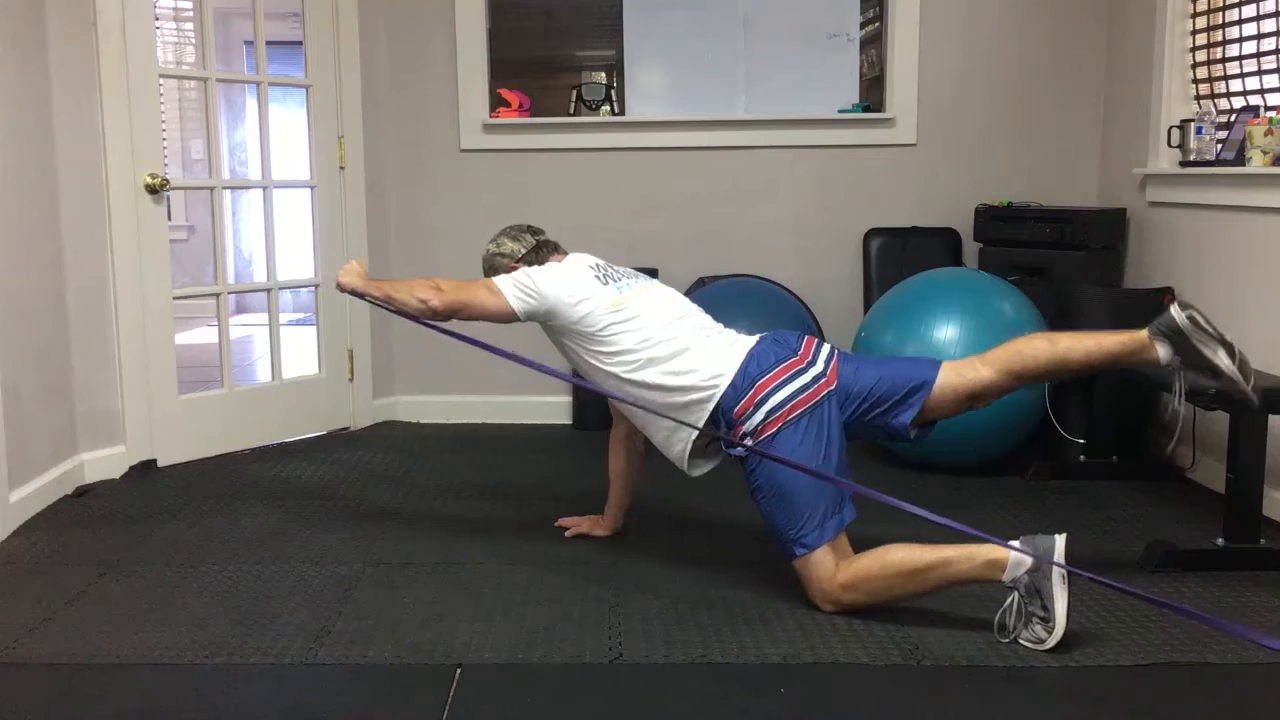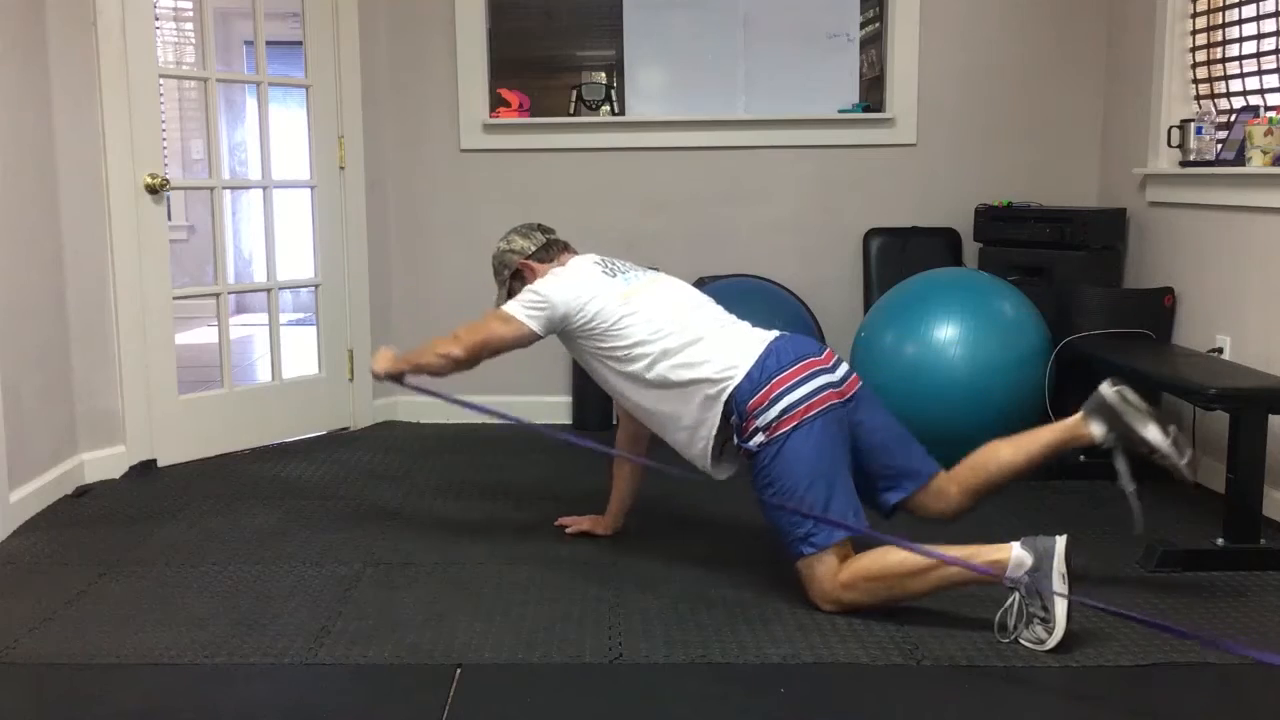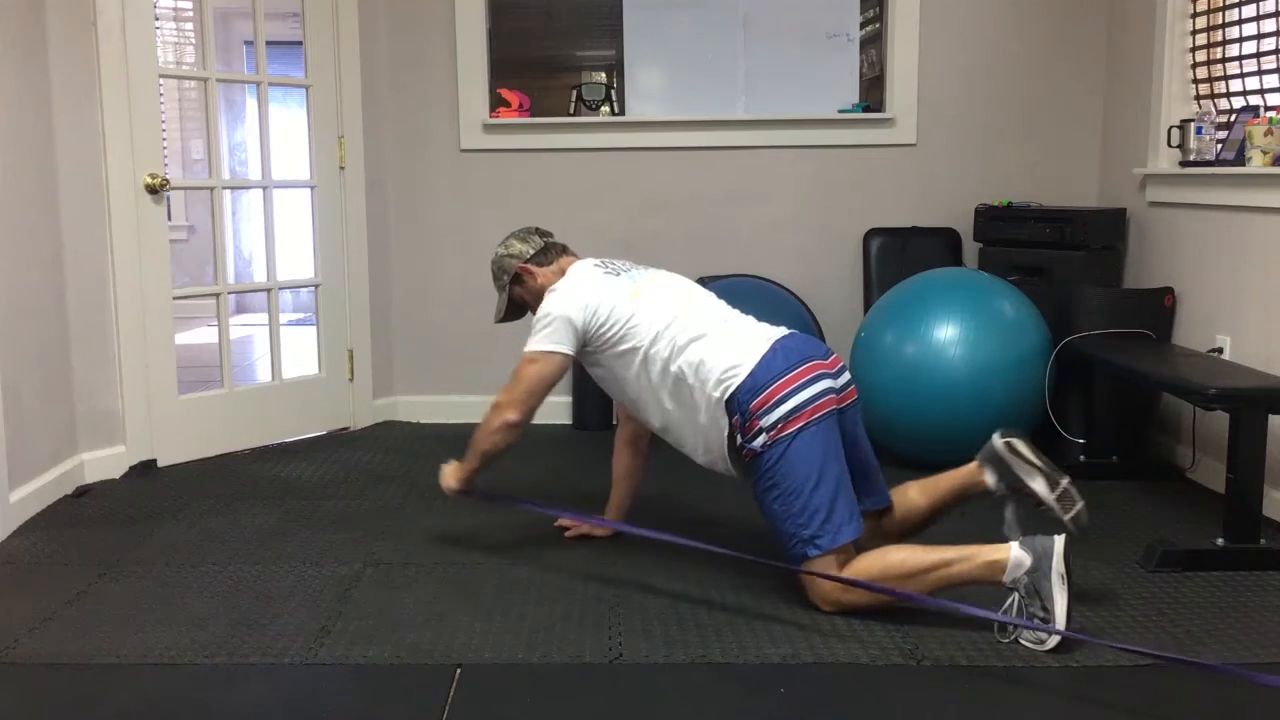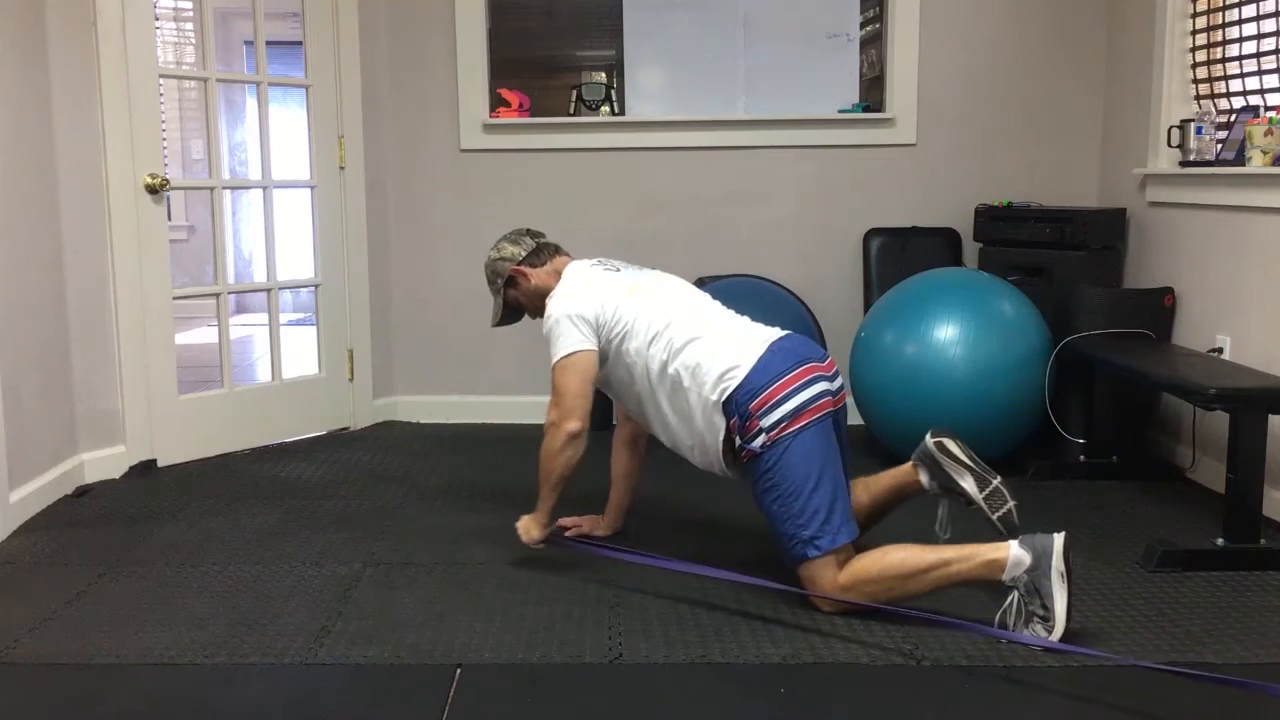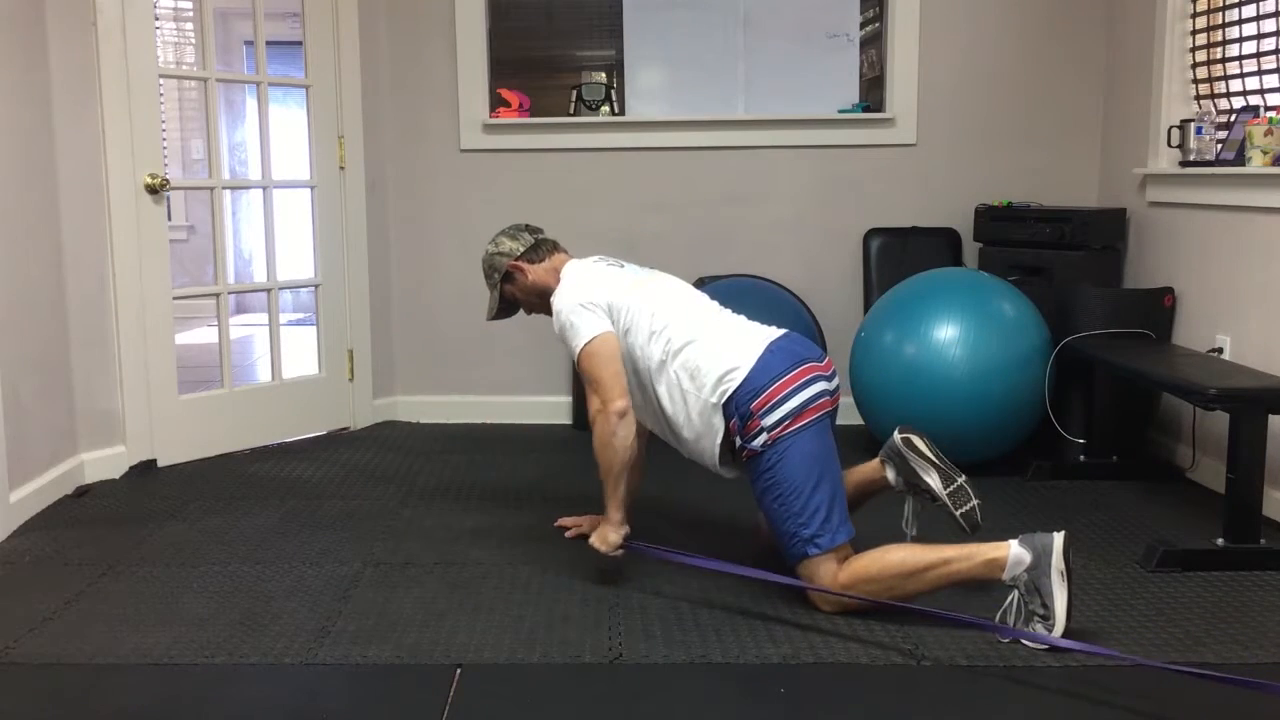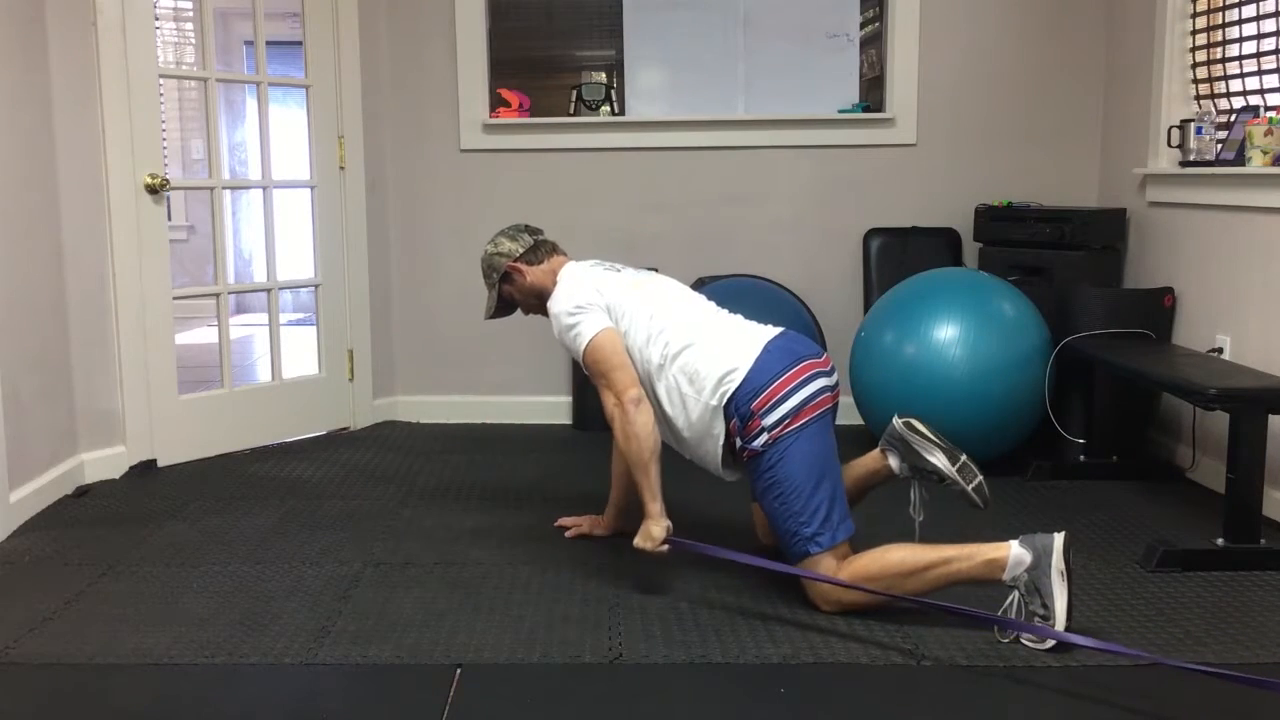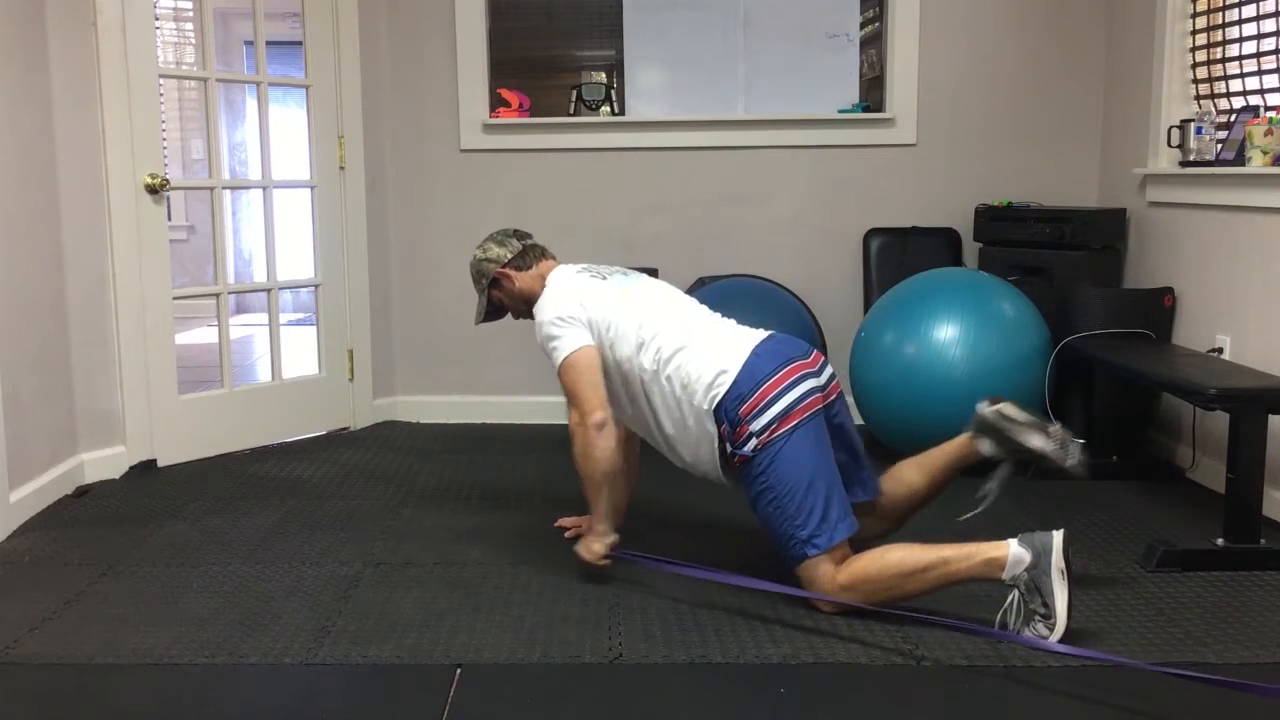
dt=0.4s
person 1, frame 1
left shoulder: (550, 286)
right shoulder: (604, 282)
left elbow: (438, 301)
right elbow: (629, 418)
left wrist: (366, 284)
right wrist: (609, 517)
left hip: (768, 407)
right hip: (799, 364)
left knee: (834, 581)
right knee: (980, 375)
left ankle: (1013, 560)
right ankle: (1160, 340)
person 1, frame 2
left shoulder: (558, 290)
right shoulder: (615, 280)
left elbow: (459, 350)
right elbow: (634, 417)
left wrist: (395, 363)
right wrist: (609, 517)
left hip: (777, 407)
right hip: (813, 371)
left knee: (836, 583)
right knee: (940, 496)
left ankle: (1015, 561)
right ankle: (1086, 424)
person 1, frame 3
left shoulder: (564, 303)
right shoulder: (615, 281)
left elbow: (511, 414)
right elbow: (635, 419)
left wrist: (461, 472)
right wrist: (609, 520)
left hip: (775, 406)
right hip: (811, 370)
left knee: (835, 583)
right knee: (879, 525)
left ankle: (1017, 560)
right ankle: (988, 471)
person 1, frame 4
left shoulder: (567, 304)
right shoulder: (611, 281)
left elbow: (570, 427)
right elbow: (632, 420)
left wrist: (543, 518)
right wrist: (610, 519)
left hip: (771, 406)
right hip: (803, 371)
left knee: (832, 583)
right knee: (823, 520)
left ankle: (1016, 559)
right ankle: (923, 471)
person 1, frame 5
left shoulder: (572, 298)
right shoulder: (607, 278)
left elbow: (614, 412)
right elbow: (637, 411)
left wrist: (615, 519)
right wrist: (605, 516)
left hip: (767, 404)
right hip: (795, 369)
left knee: (831, 584)
right knee: (784, 527)
left ankle: (1018, 556)
right ankle: (890, 467)
person 1, frame 6
left shoulder: (570, 302)
right shoulder: (606, 281)
left elbow: (629, 405)
right elbow: (633, 408)
left wrist: (653, 513)
right wrist: (609, 518)
left hip: (769, 403)
right hip: (795, 366)
left knee: (832, 583)
right knee: (774, 532)
left ankle: (1018, 557)
right ankle: (891, 455)
person 1, frame 7
left shoulder: (556, 307)
right shoulder: (594, 281)
left elbow: (594, 424)
right elbow: (623, 410)
left wrist: (604, 528)
right wrist: (601, 514)
left hip: (759, 409)
right hip: (793, 367)
left knee: (833, 582)
right knee: (878, 515)
left ankle: (1017, 555)
right ankle: (980, 436)
